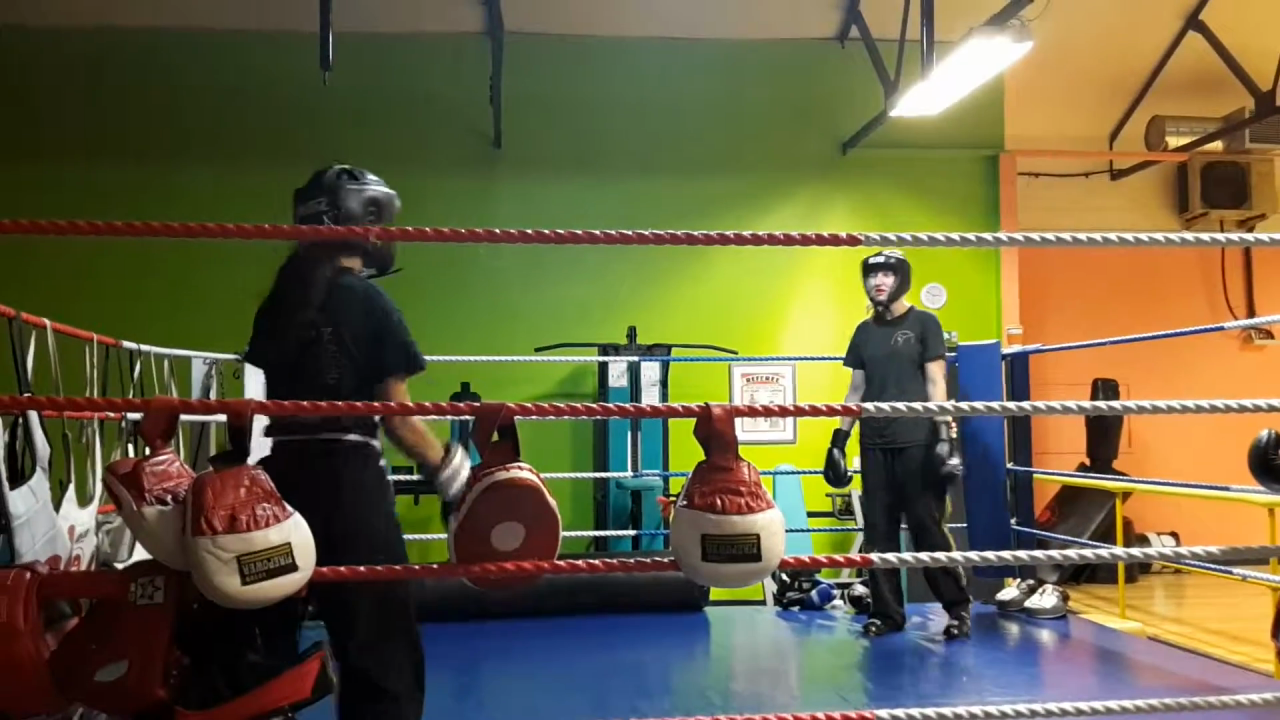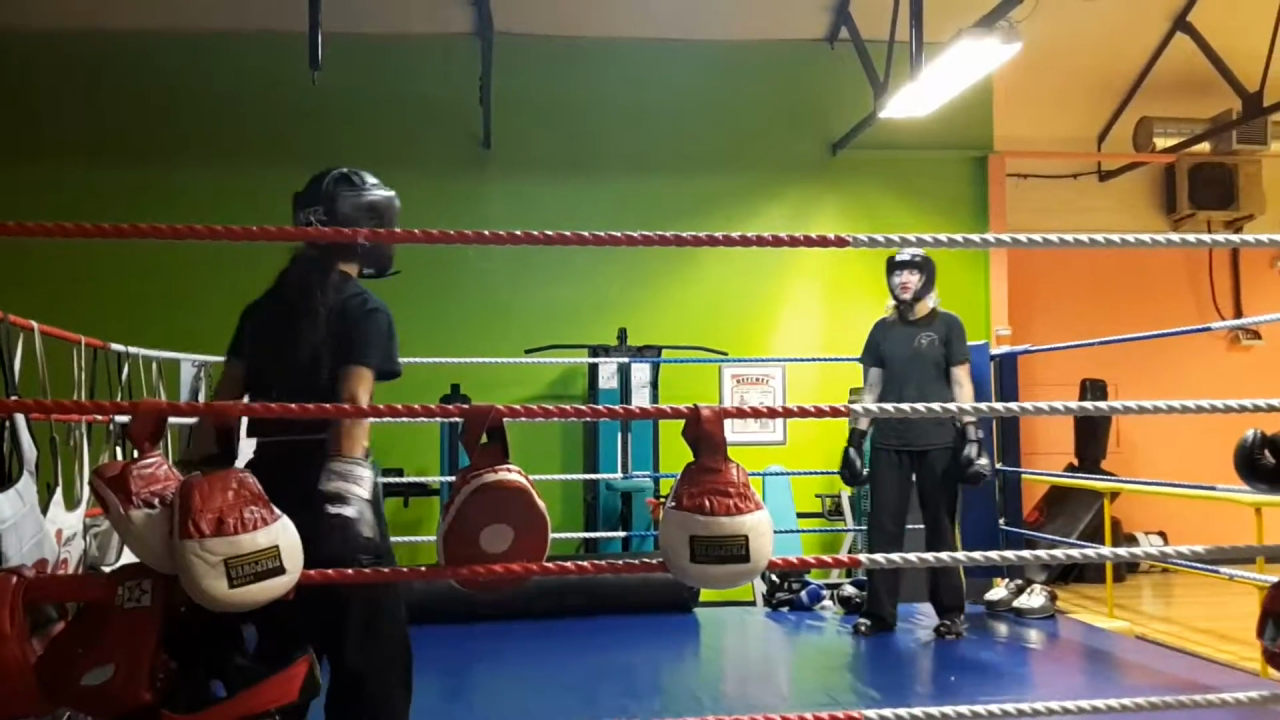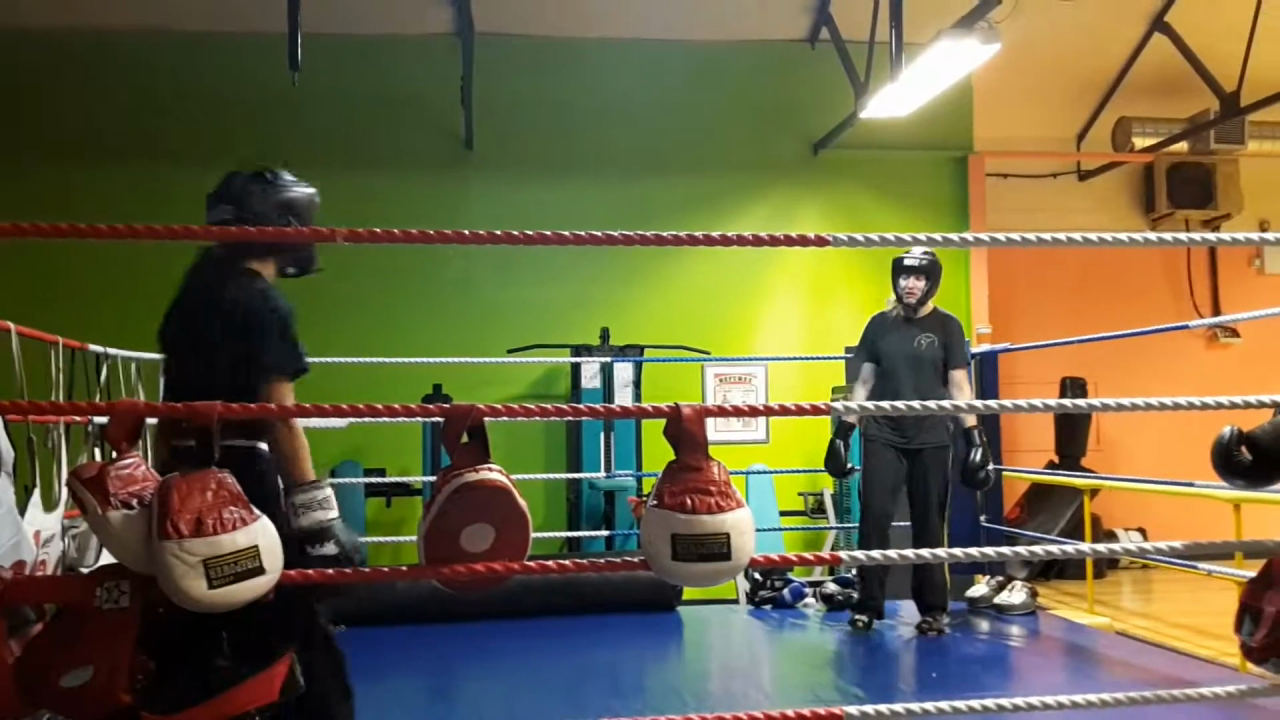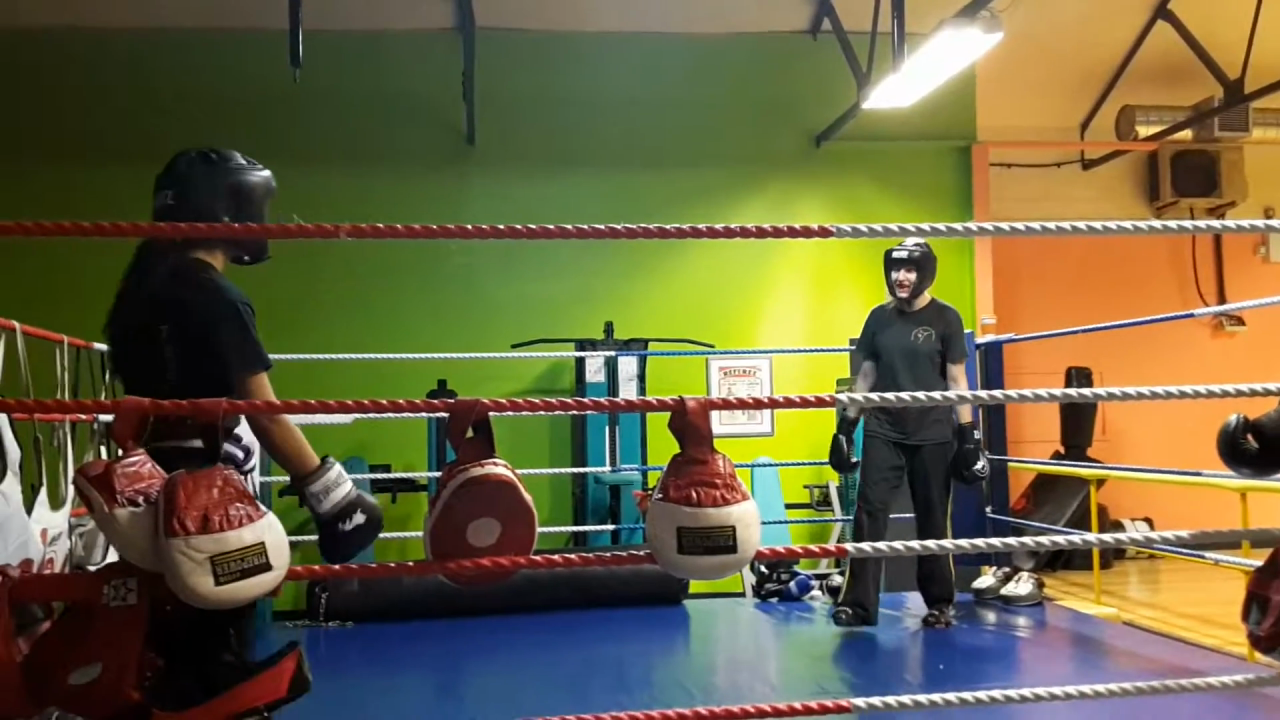
dt=0.3s
person 1, frame 1
left shoulder: (280, 302)
right shoulder: (370, 304)
right elbow: (396, 417)
right wrist: (453, 471)
left hip: (280, 473)
right hip: (346, 475)
right knee: (379, 639)
person 1, frame 2
left shoulder: (267, 306)
right shoulder: (365, 309)
left elbow: (223, 401)
right elbow: (351, 405)
right wrist: (348, 495)
left hip: (269, 479)
right hip: (323, 487)
left knee: (281, 642)
right knee: (371, 647)
person 1, frame 3
left shoulder: (192, 302)
right shoulder: (264, 306)
left elbow: (171, 417)
right elbow: (280, 420)
right wrist: (319, 519)
right hip: (244, 488)
left knee: (194, 654)
right knee: (302, 649)
person 1, frame 4
left shoulder: (147, 289)
right shoulder: (217, 299)
right elbow: (264, 415)
right wrist: (334, 496)
left knee: (171, 657)
right knee: (210, 665)
person 2, frame 1
left shoulder: (924, 323)
right shoulder: (864, 331)
left elbow: (936, 381)
left wrist: (943, 431)
right wrist: (839, 439)
left hip: (917, 440)
right hip: (875, 442)
left knee: (926, 523)
right knee: (878, 528)
left ankle: (957, 606)
right ankle: (887, 611)
person 2, frame 2
left shoulder: (947, 325)
right shoulder: (882, 329)
left elbow: (961, 384)
right elbow: (872, 389)
left wrist: (970, 433)
right wrist: (855, 438)
left hip: (938, 442)
right hip: (889, 442)
left knee: (941, 527)
right knee: (883, 526)
left ankle: (950, 612)
right ankle: (878, 612)
person 2, frame 3
left shoulder: (947, 326)
right shoulder: (879, 324)
left elbow: (959, 386)
right elbow: (864, 382)
left wrist: (975, 438)
right wrist: (843, 432)
left hip: (931, 440)
right hip: (882, 436)
left knee: (929, 525)
right knee: (874, 515)
left ankle: (933, 609)
right ankle: (869, 603)
person 2, frame 4
left shoulder: (945, 318)
right shoulder: (878, 318)
left elbow: (957, 380)
right elbow: (865, 378)
left wrist: (968, 435)
right wrist: (846, 427)
left hip: (932, 435)
right hip: (881, 431)
left knee: (932, 521)
right knee: (870, 512)
left ankle: (940, 602)
right ankle: (858, 603)
